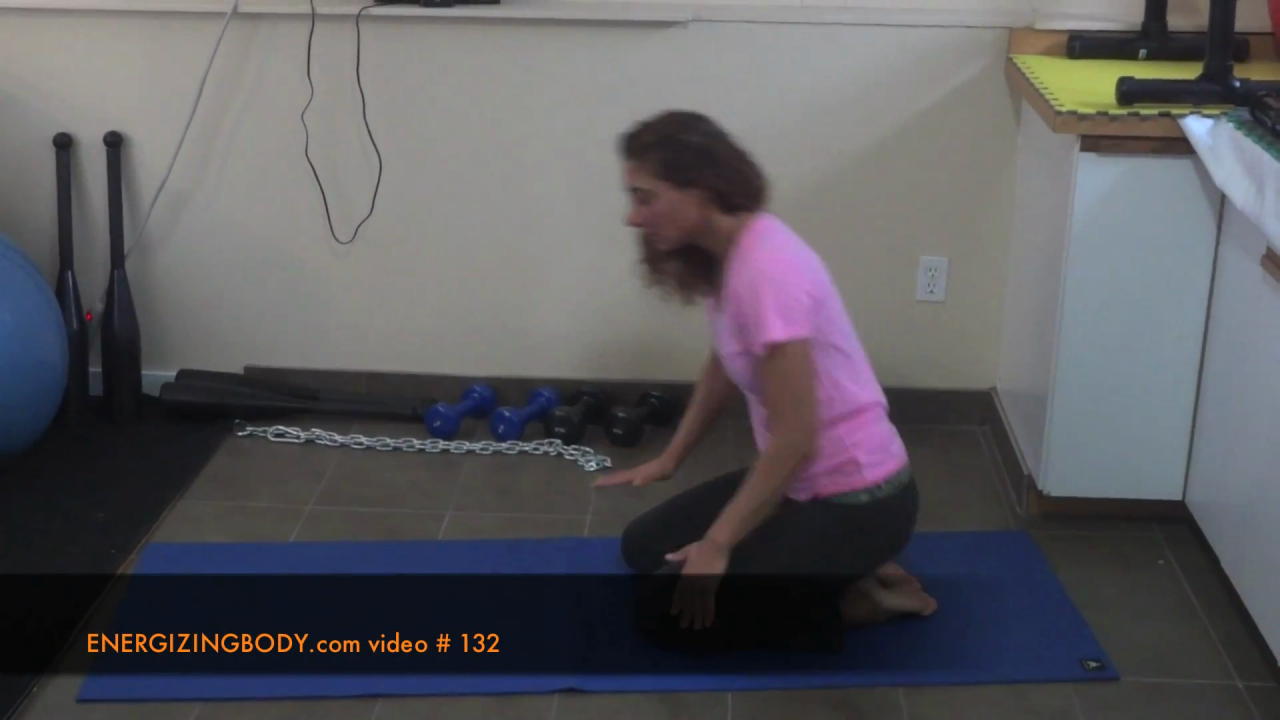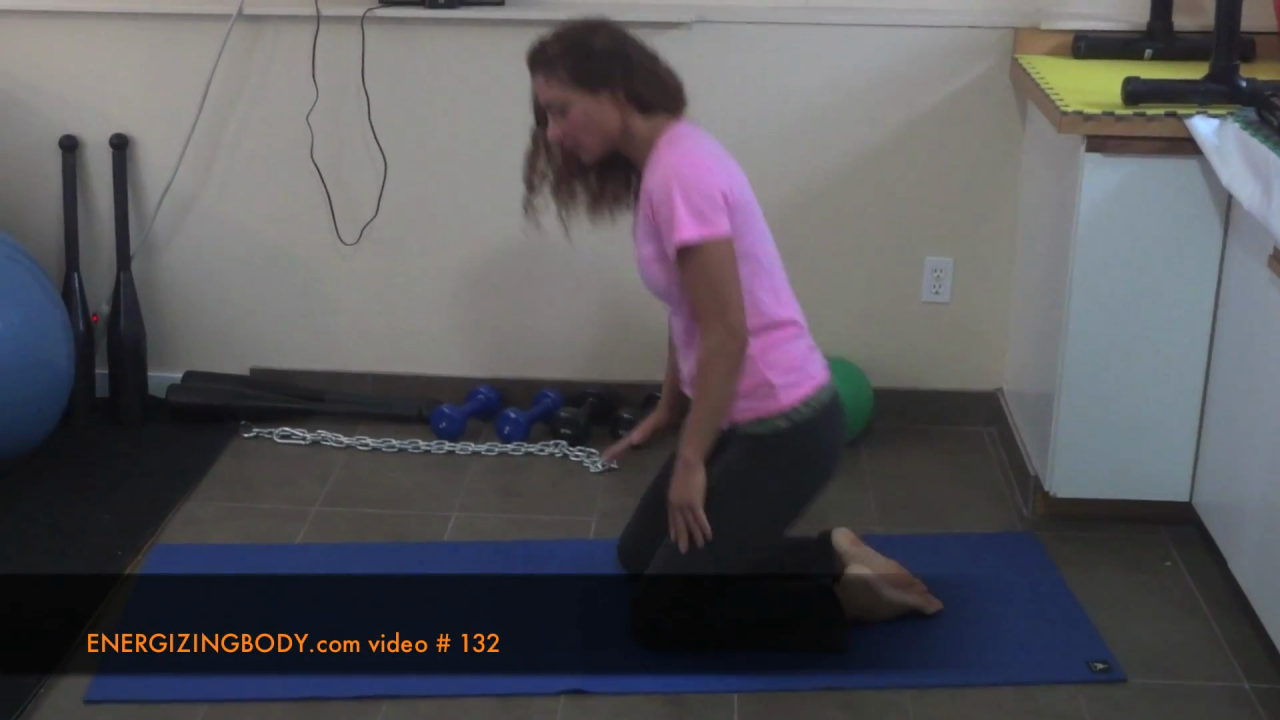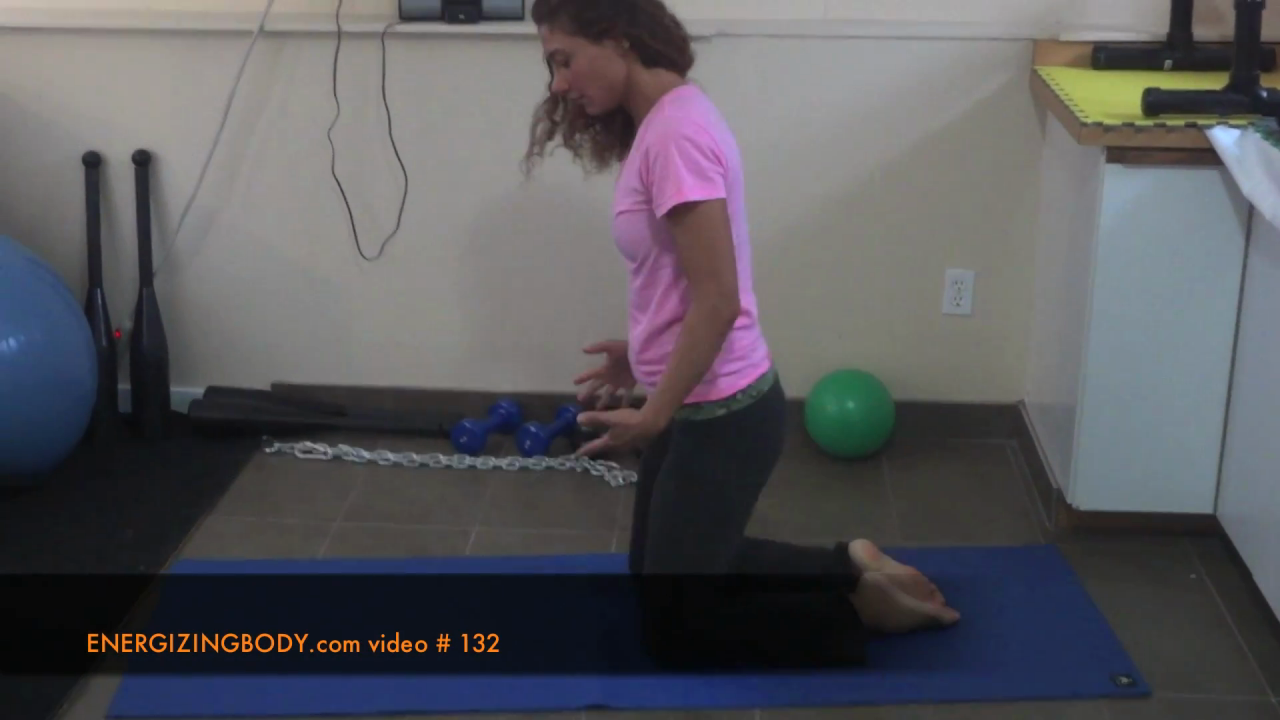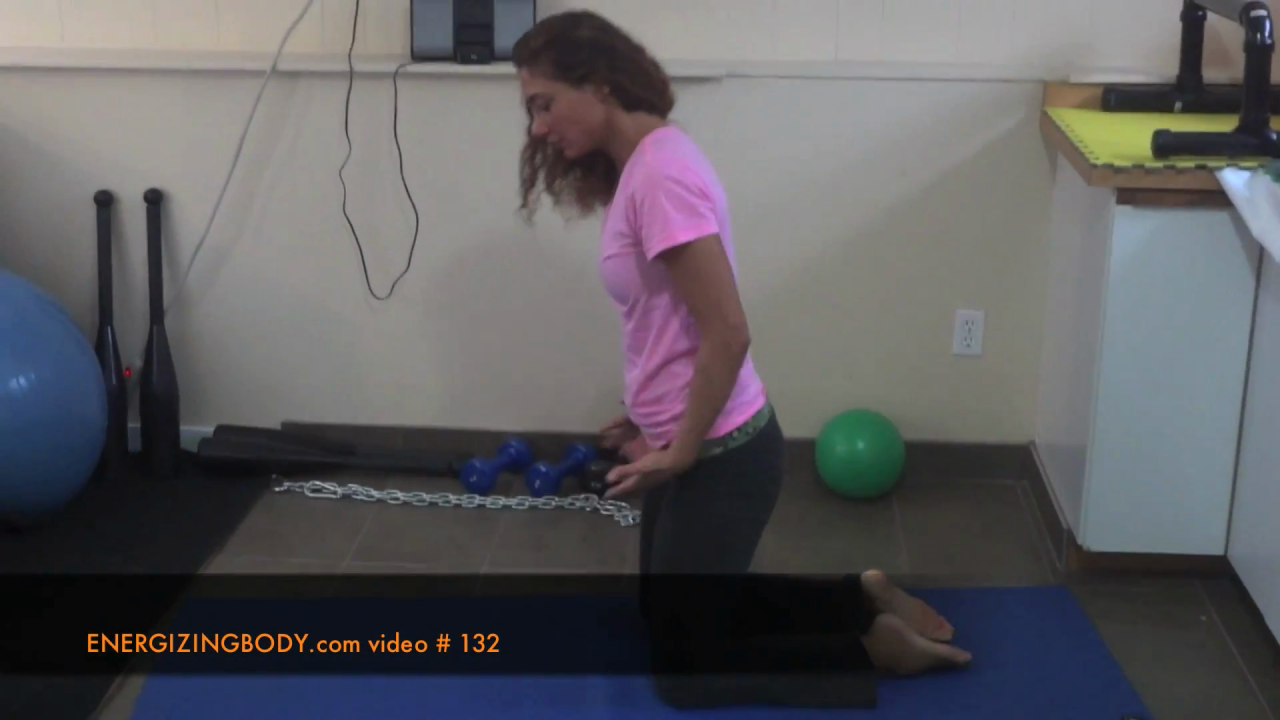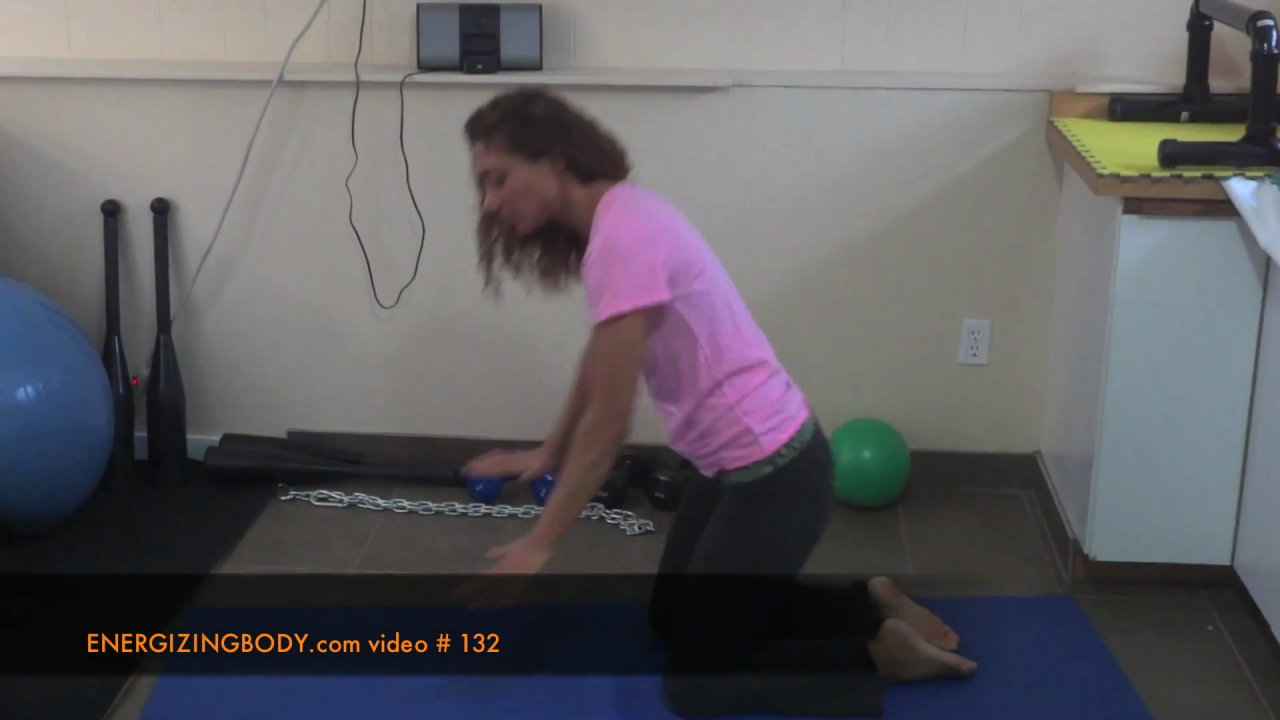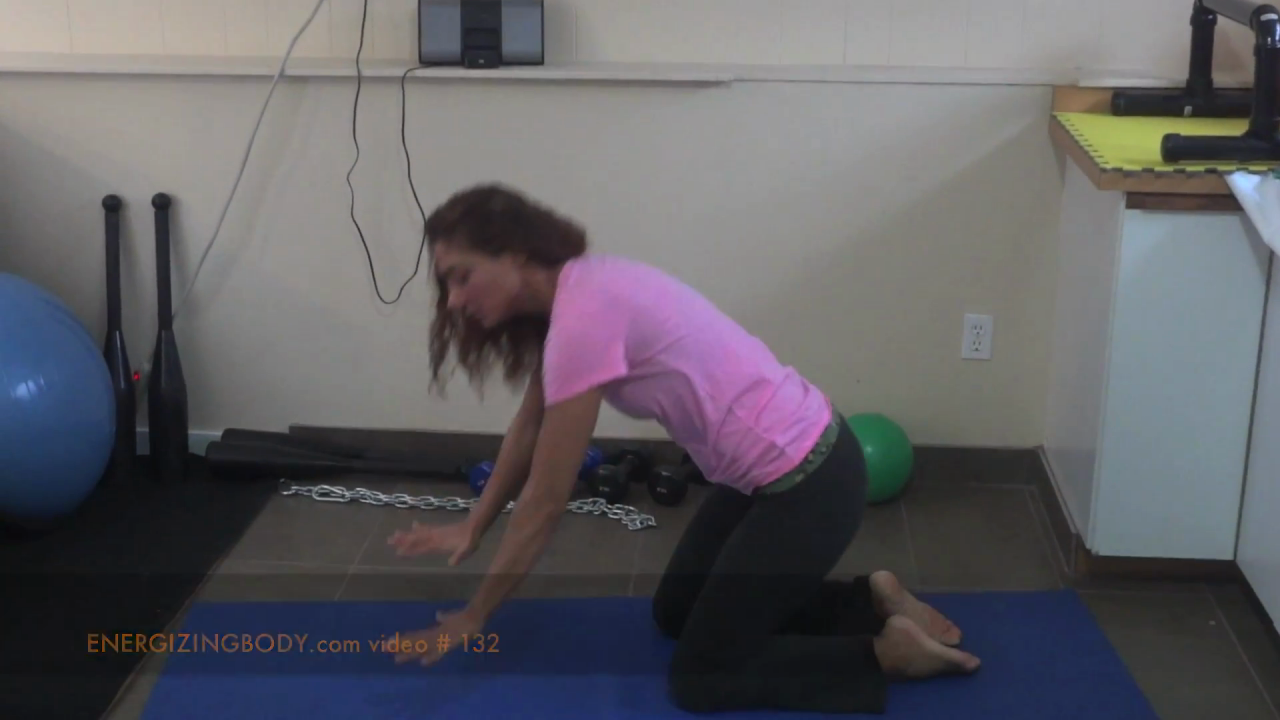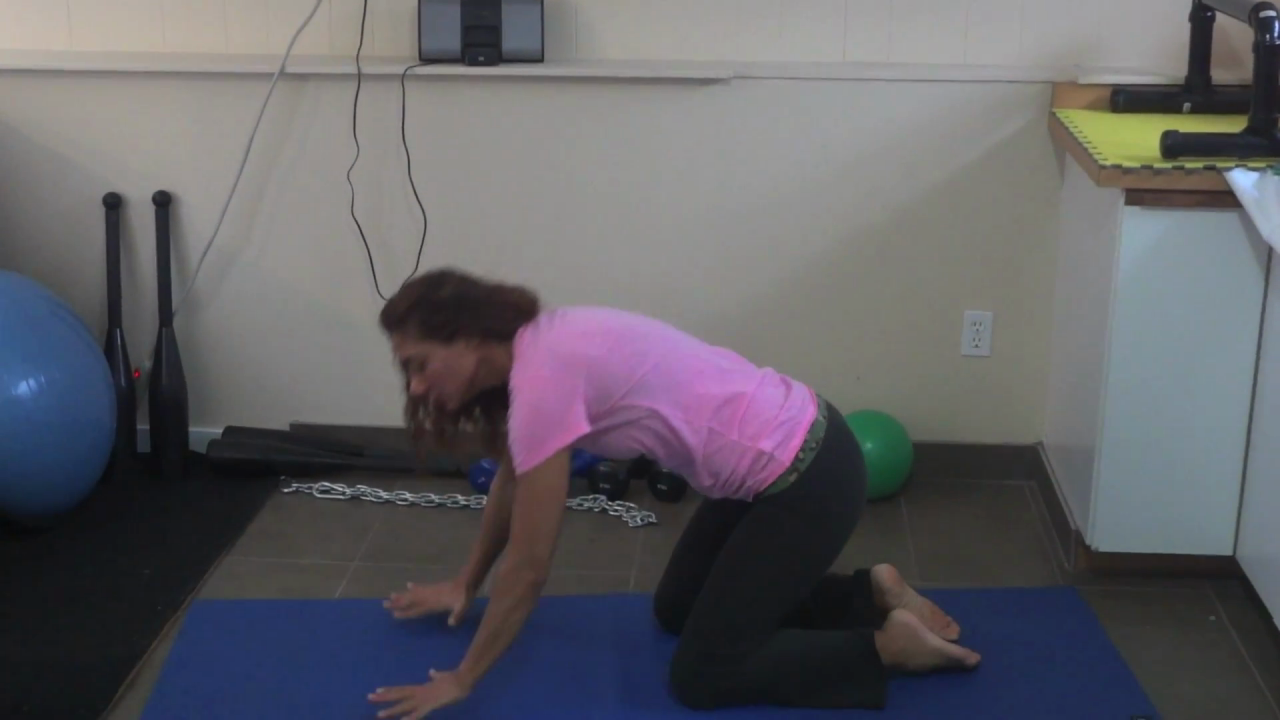
dt=0.3s
person 1, frame 1
left shoulder: (765, 271)
right shoulder: (728, 252)
left elbow: (795, 440)
right elbow: (722, 365)
left wrist: (718, 546)
right wrist: (669, 459)
left hip: (858, 501)
right hip: (804, 486)
left knee: (666, 611)
right knee: (642, 546)
left ankle: (850, 602)
right ankle: (843, 574)
person 1, frame 2
left shoulder: (678, 173)
right shoulder: (667, 158)
left elbow: (726, 335)
left wrist: (690, 463)
right wrist: (667, 414)
left hip: (783, 429)
right hip: (751, 417)
left knee: (663, 613)
right knee: (640, 553)
left ankle: (844, 596)
right ankle: (830, 555)
person 1, frame 3
left shoulder: (676, 135)
right shoulder: (664, 122)
left elbow: (717, 303)
left wrist: (654, 413)
right wrist: (640, 353)
left hip: (718, 413)
right hip: (696, 401)
left knee: (676, 632)
right knee: (657, 570)
left ankle: (860, 606)
right ankle: (849, 565)
person 1, frame 4
left shoulder: (661, 174)
right shoulder: (648, 161)
left elbow: (726, 337)
left wrist: (675, 449)
right wrist: (655, 415)
left hip: (718, 452)
right hip: (695, 439)
left knee: (686, 673)
right knee: (671, 613)
left ankle: (875, 646)
right ankle: (861, 598)
person 1, frame 5
left shoulder: (622, 238)
right shoulder: (618, 216)
left elbow: (609, 414)
right elbow: (601, 362)
left wrist: (540, 542)
right wrist: (549, 452)
left hip: (772, 474)
right hip: (739, 462)
right knee: (673, 619)
left ankle: (883, 650)
right ankle: (865, 604)
person 1, frame 6
left shoulder: (584, 317)
right shoulder: (576, 290)
left elbow: (548, 497)
right elbow: (531, 426)
left wrist: (472, 617)
right wrist: (472, 529)
left hip: (808, 483)
right hip: (776, 464)
right knee: (674, 611)
left ankle: (889, 647)
right ankle: (870, 600)
person 1, frame 7
left shoulder: (542, 380)
right shoulder: (538, 344)
left elbow: (529, 566)
right elbow: (509, 483)
right wrist: (463, 585)
left hip: (806, 482)
right hip: (783, 457)
right knee: (674, 610)
left ankle: (887, 644)
right ankle: (868, 593)
